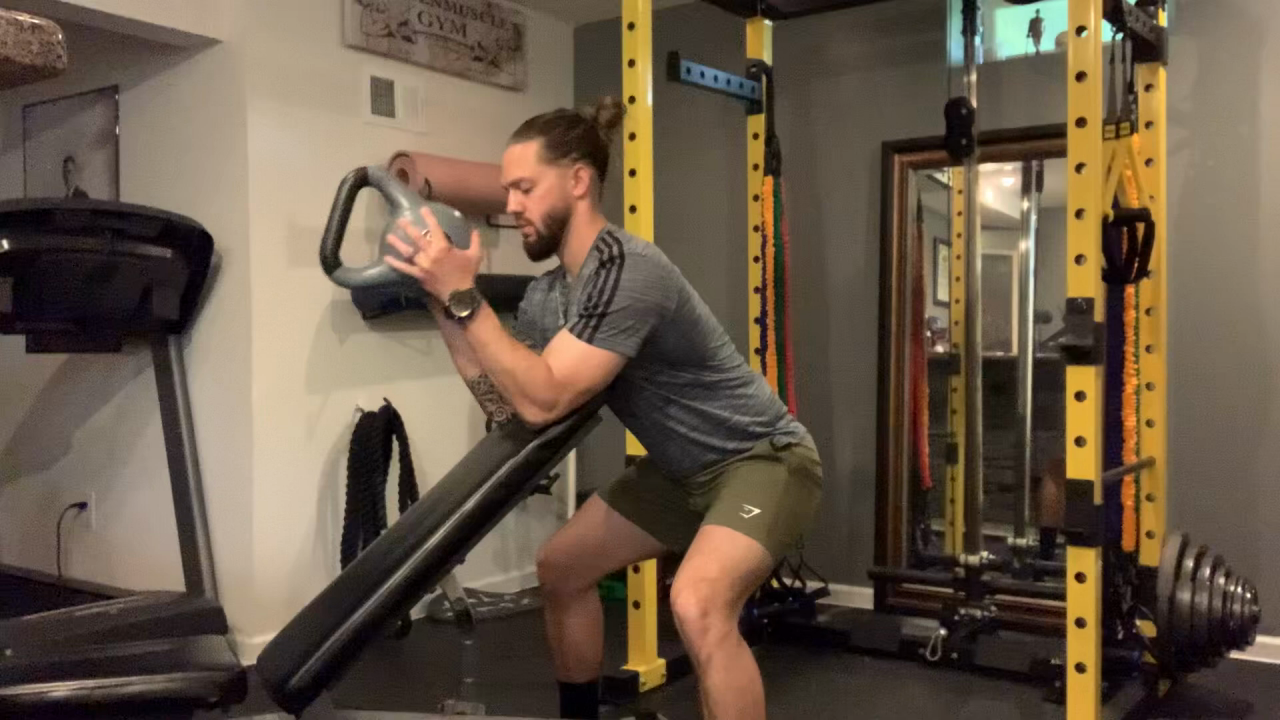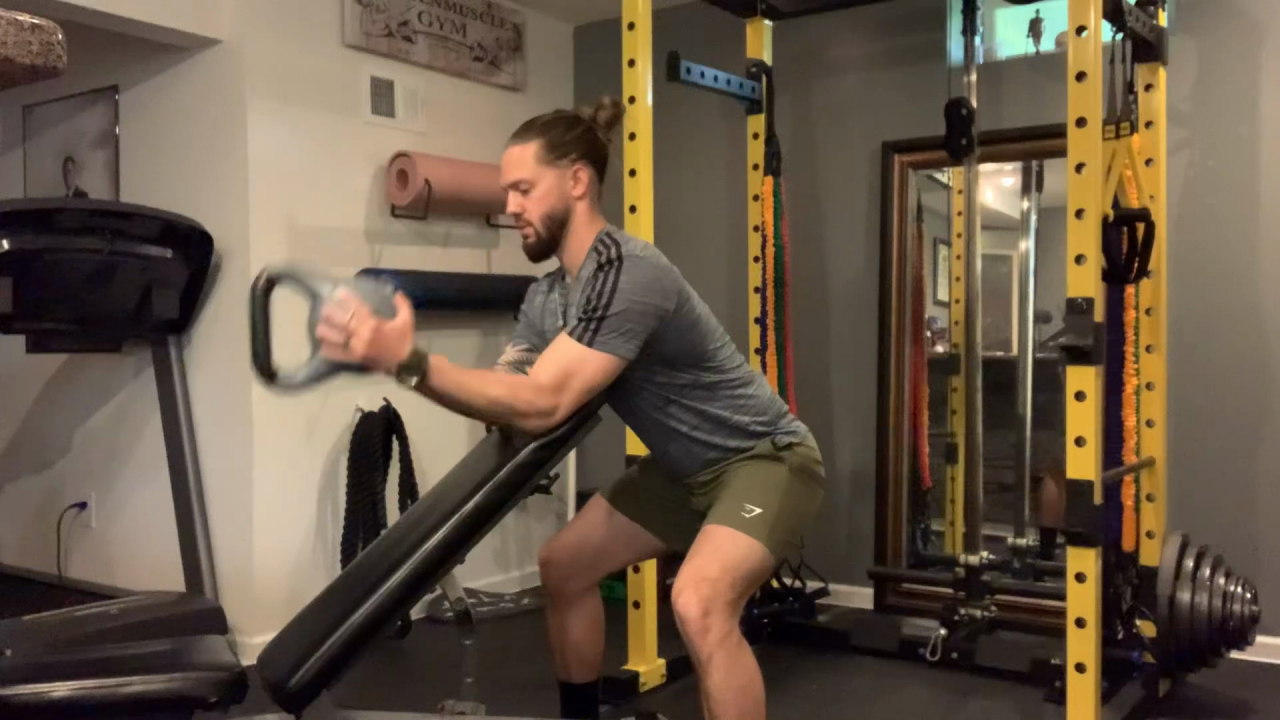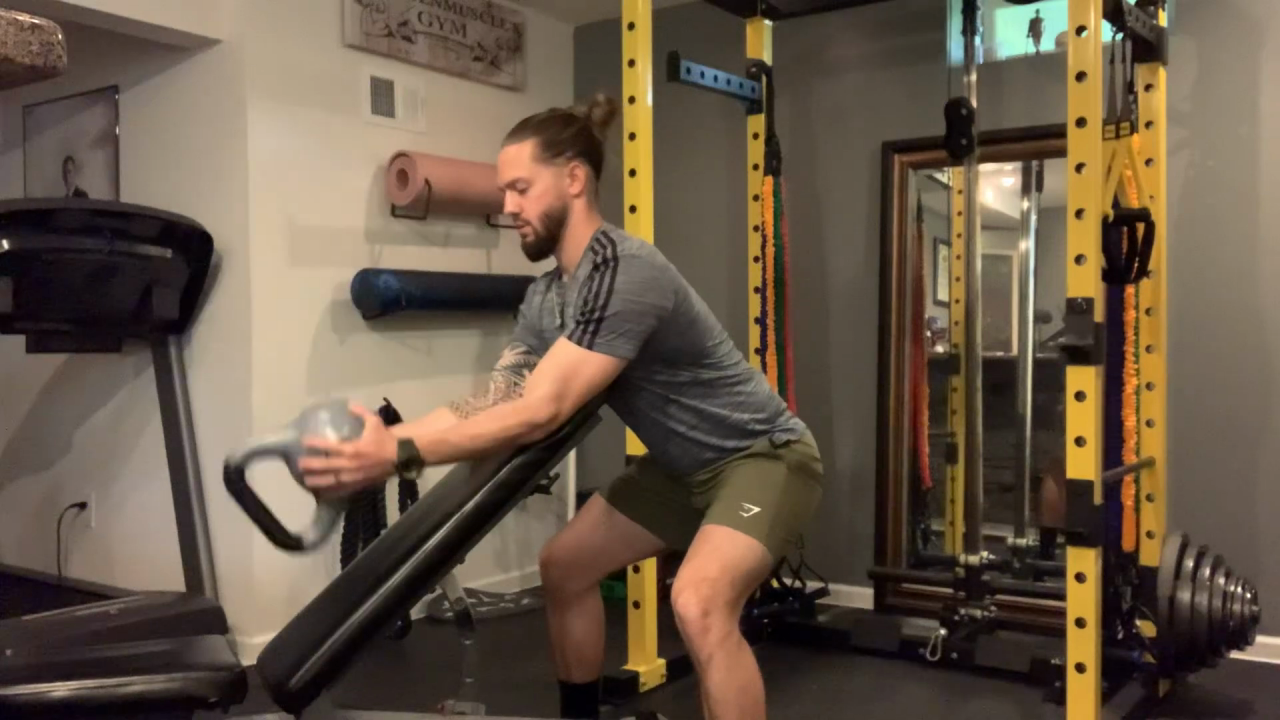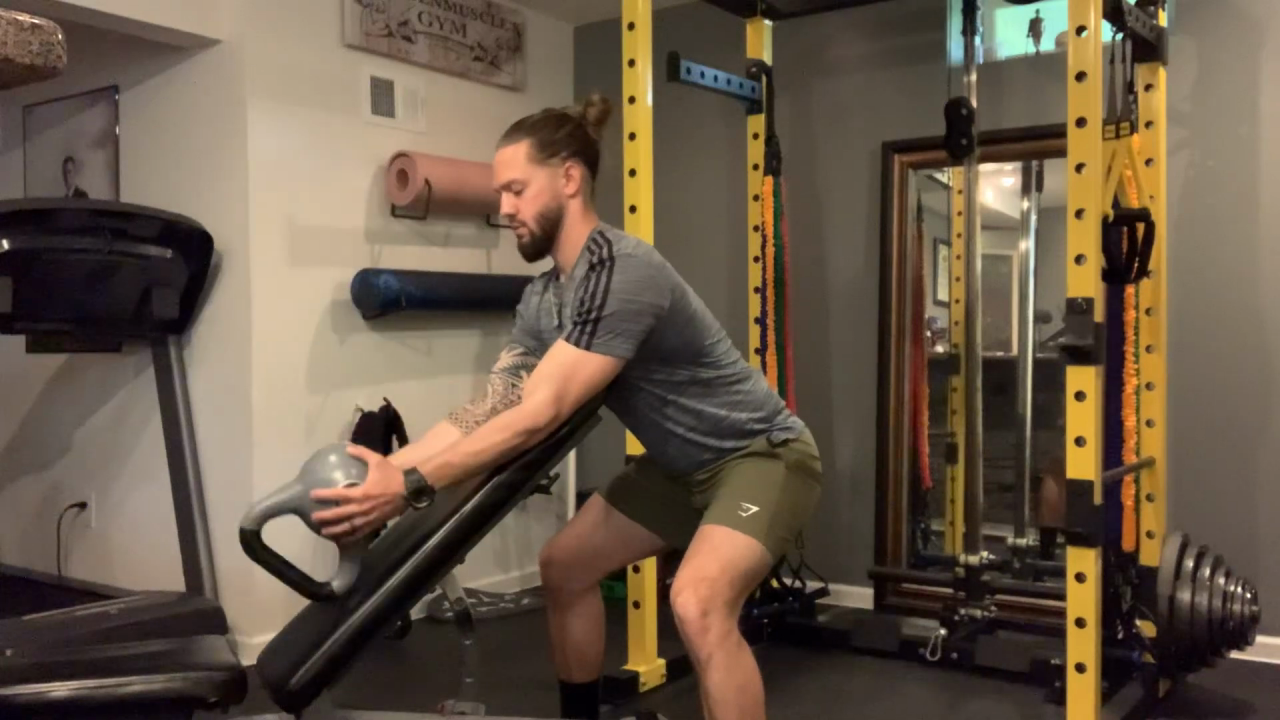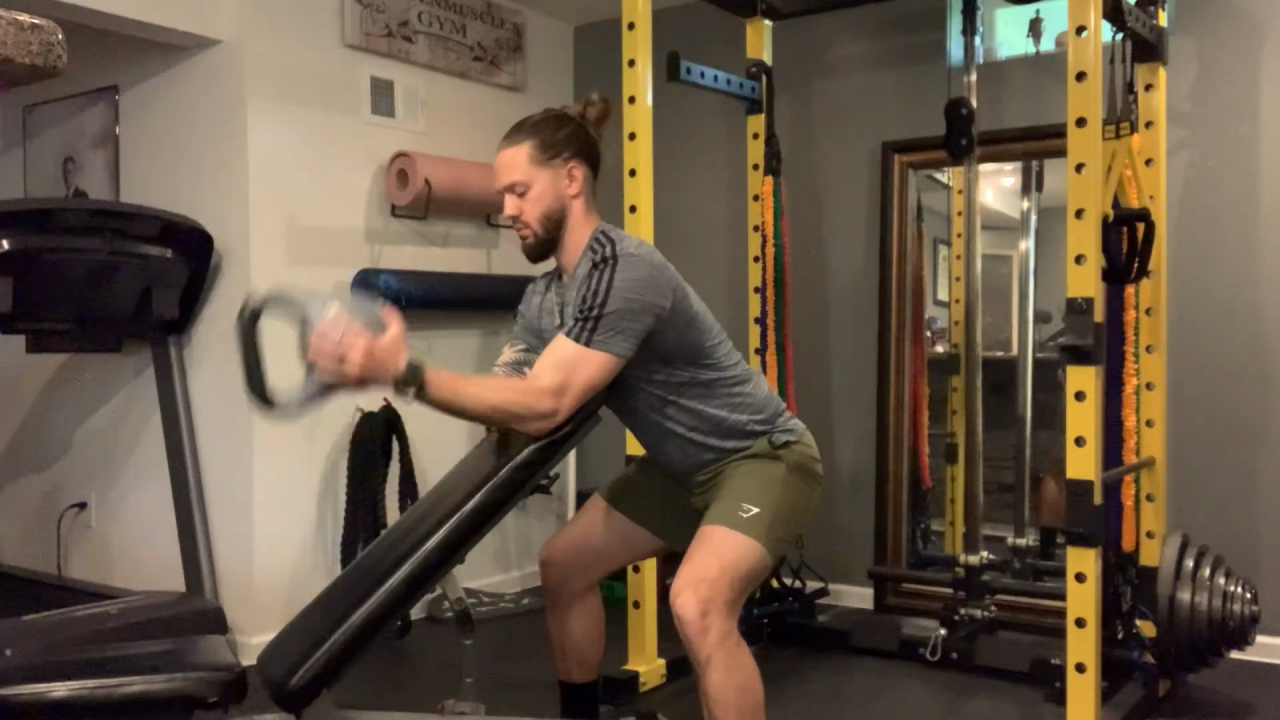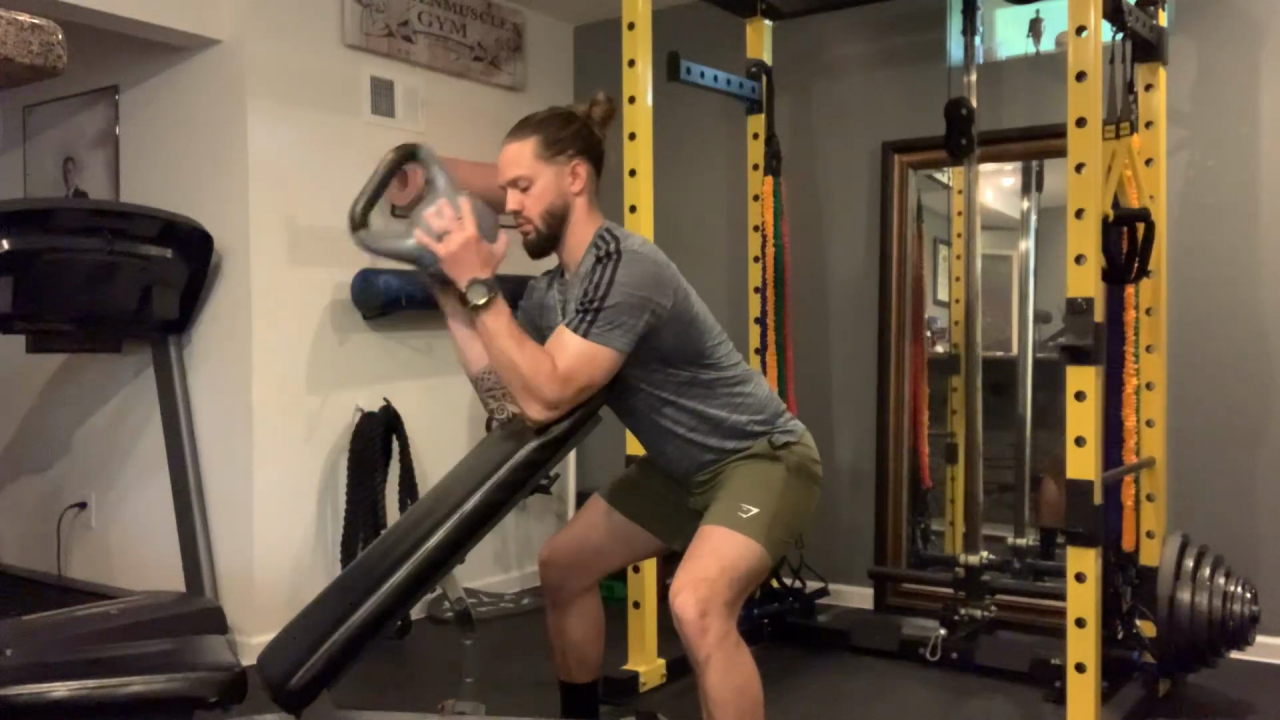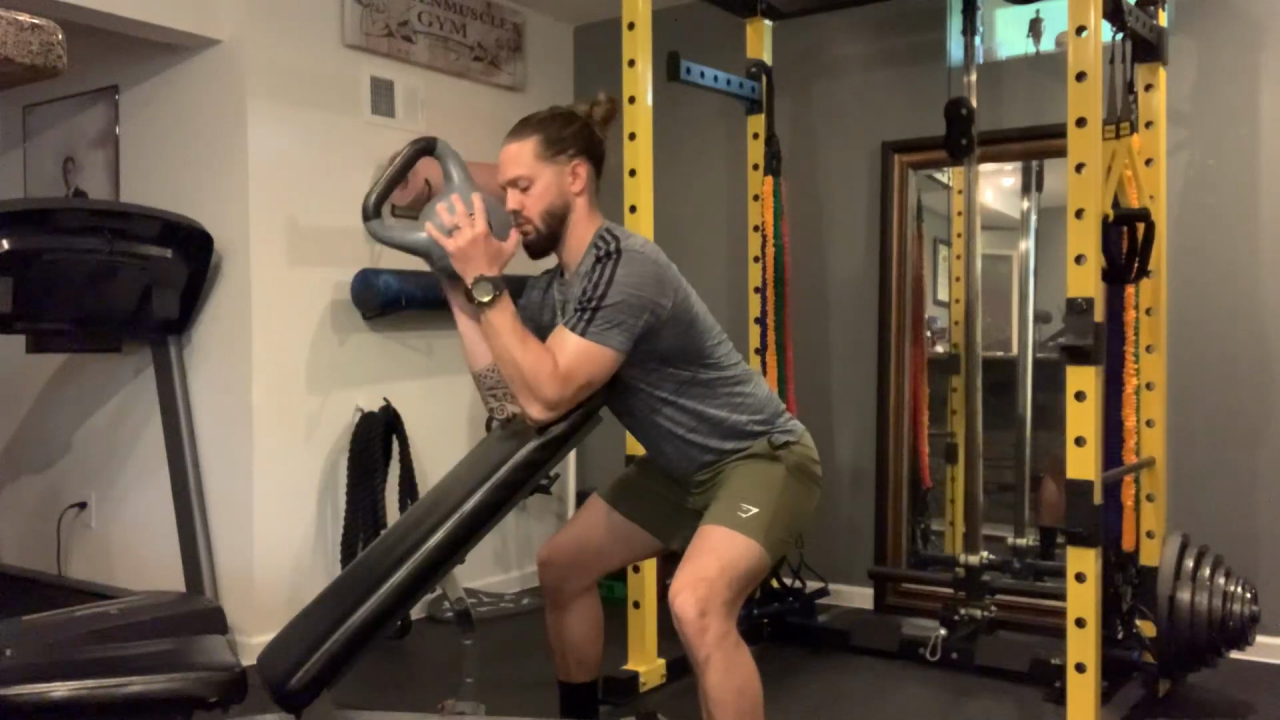
dt=0.4s
person 1, frame 1
left shoulder: (630, 272)
right shoulder: (547, 294)
left elbow: (545, 400)
right elbow: (505, 401)
left wrist: (461, 297)
right wrist: (443, 302)
left hip: (763, 458)
right hip: (682, 466)
left knee: (698, 605)
right knee: (561, 566)
person 1, frame 2
left shoulder: (628, 274)
right shoulder: (548, 297)
left elbow: (541, 405)
right elbow: (506, 396)
left wrist: (407, 359)
right wrist: (390, 358)
left hip: (763, 457)
right hip: (683, 466)
left knee: (697, 604)
right knee: (564, 566)
person 1, frame 3
left shoulder: (625, 273)
right shoulder: (545, 298)
left elbow: (538, 413)
right elbow: (495, 402)
left wrist: (399, 454)
right wrist: (385, 437)
left hip: (763, 455)
right hip: (683, 463)
left knee: (698, 603)
right knee: (564, 567)
person 1, frame 4
left shoulder: (622, 273)
right shoulder: (542, 299)
left elbow: (539, 416)
right elbow: (493, 407)
left wrist: (406, 485)
right wrist: (382, 465)
left hip: (762, 454)
right hip: (682, 464)
left knee: (697, 603)
right knee: (563, 566)
person 1, frame 5
left shoulder: (624, 272)
right shoulder: (545, 297)
left elbow: (541, 406)
right elbow: (505, 399)
left wrist: (406, 372)
right wrist: (391, 362)
left hip: (763, 455)
right hip: (682, 464)
left knee: (698, 604)
right knee: (563, 566)
person 1, frame 6
left shoulder: (627, 269)
right shoulder: (549, 290)
left elbow: (545, 399)
right elbow: (508, 402)
left wrist: (480, 286)
right wrist: (454, 294)
left hip: (763, 456)
right hip: (682, 465)
left knee: (697, 605)
right knee: (563, 567)
person 1, frame 7
left shoulder: (627, 269)
right shoulder: (550, 289)
left elbow: (547, 398)
right elbow: (510, 402)
left wrist: (486, 283)
right wrist: (461, 291)
left hip: (762, 456)
right hip: (681, 465)
left knee: (696, 604)
right knee: (562, 567)
